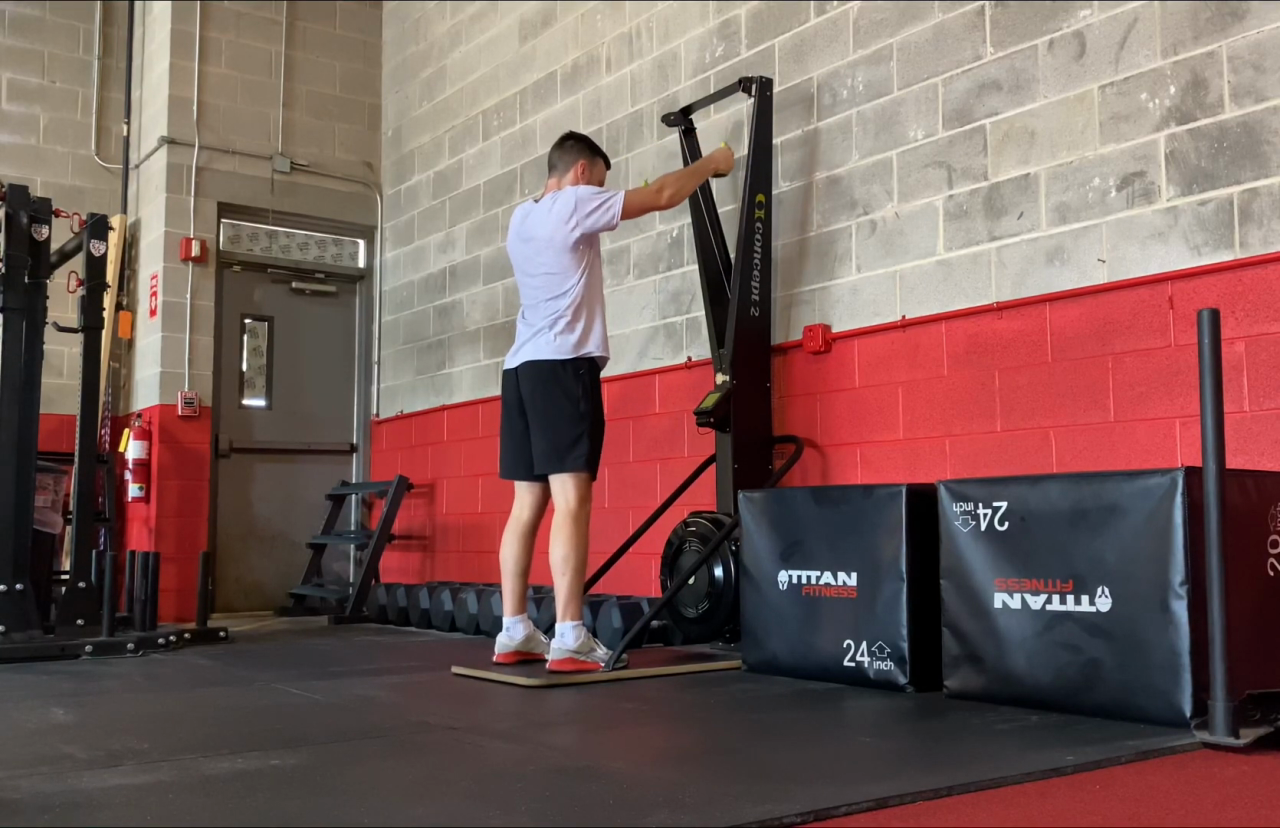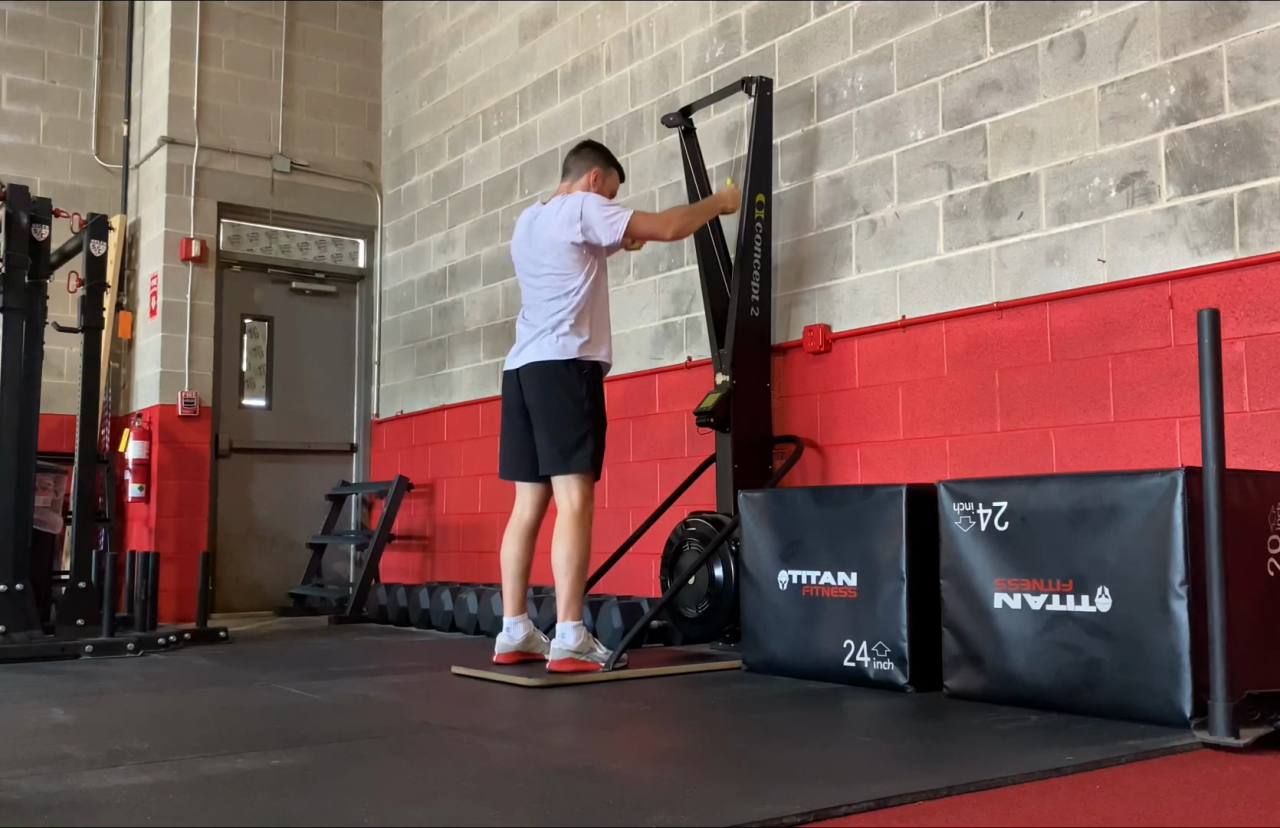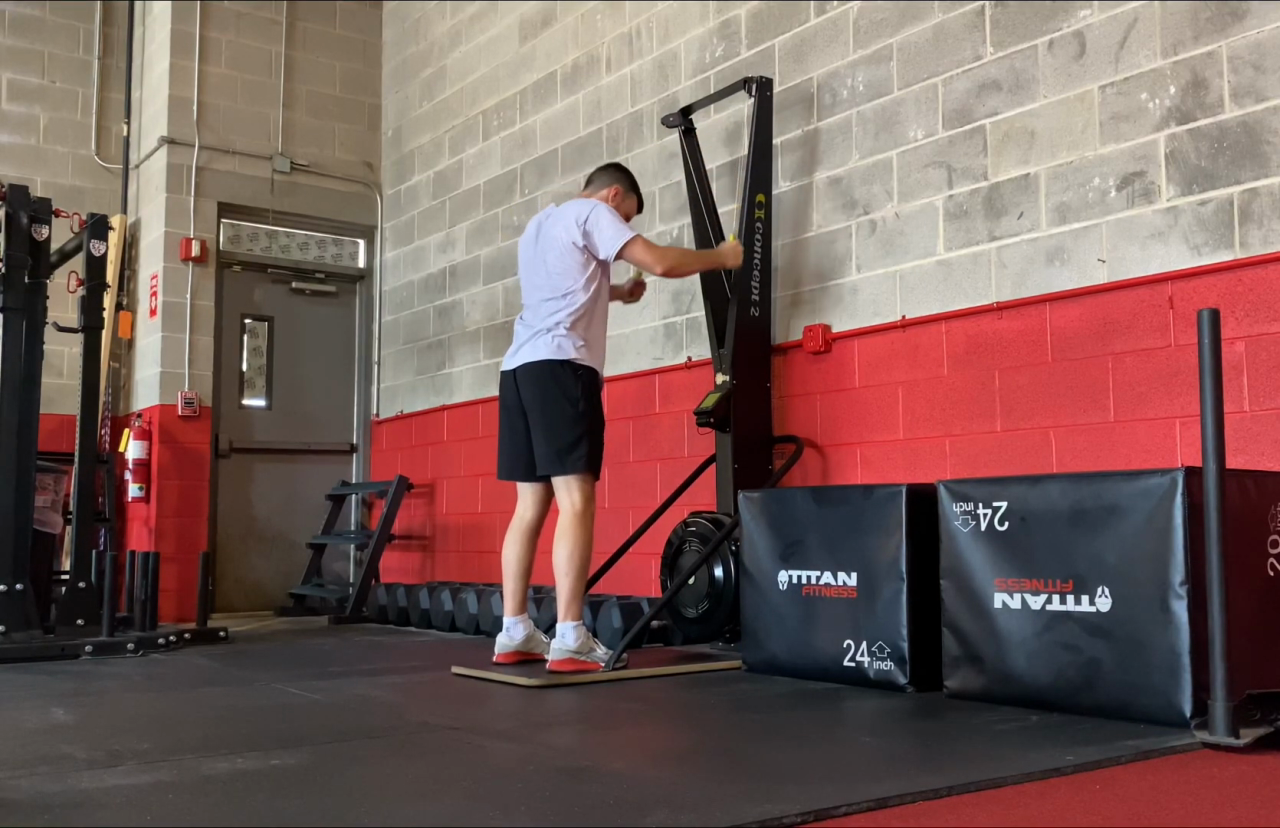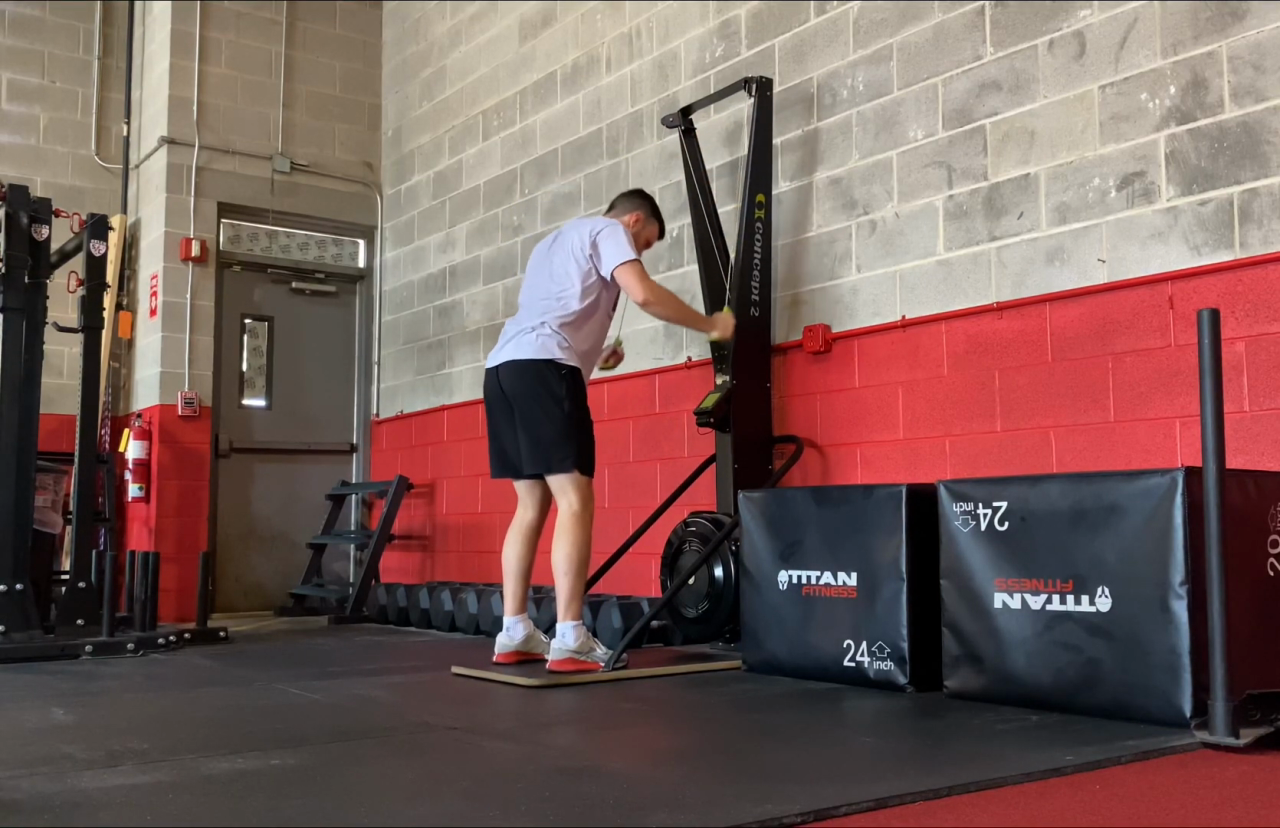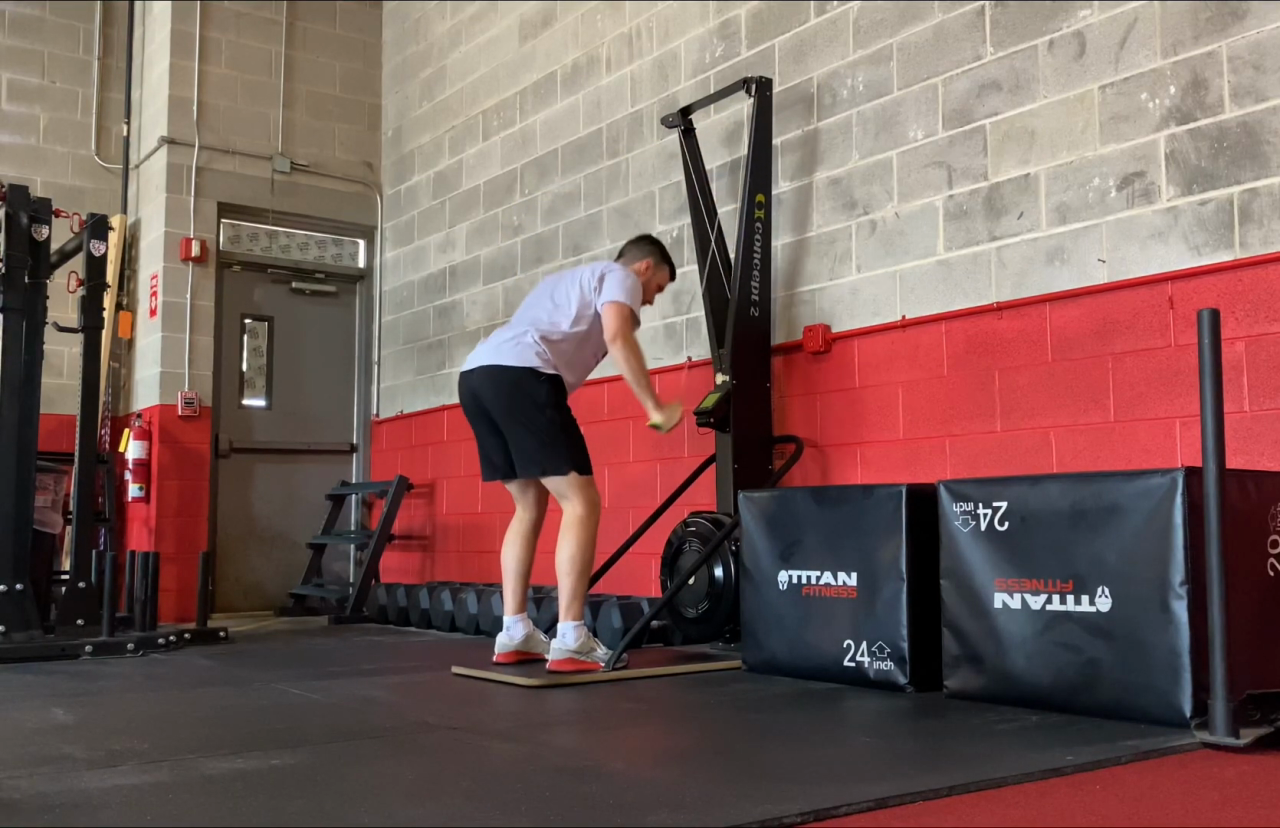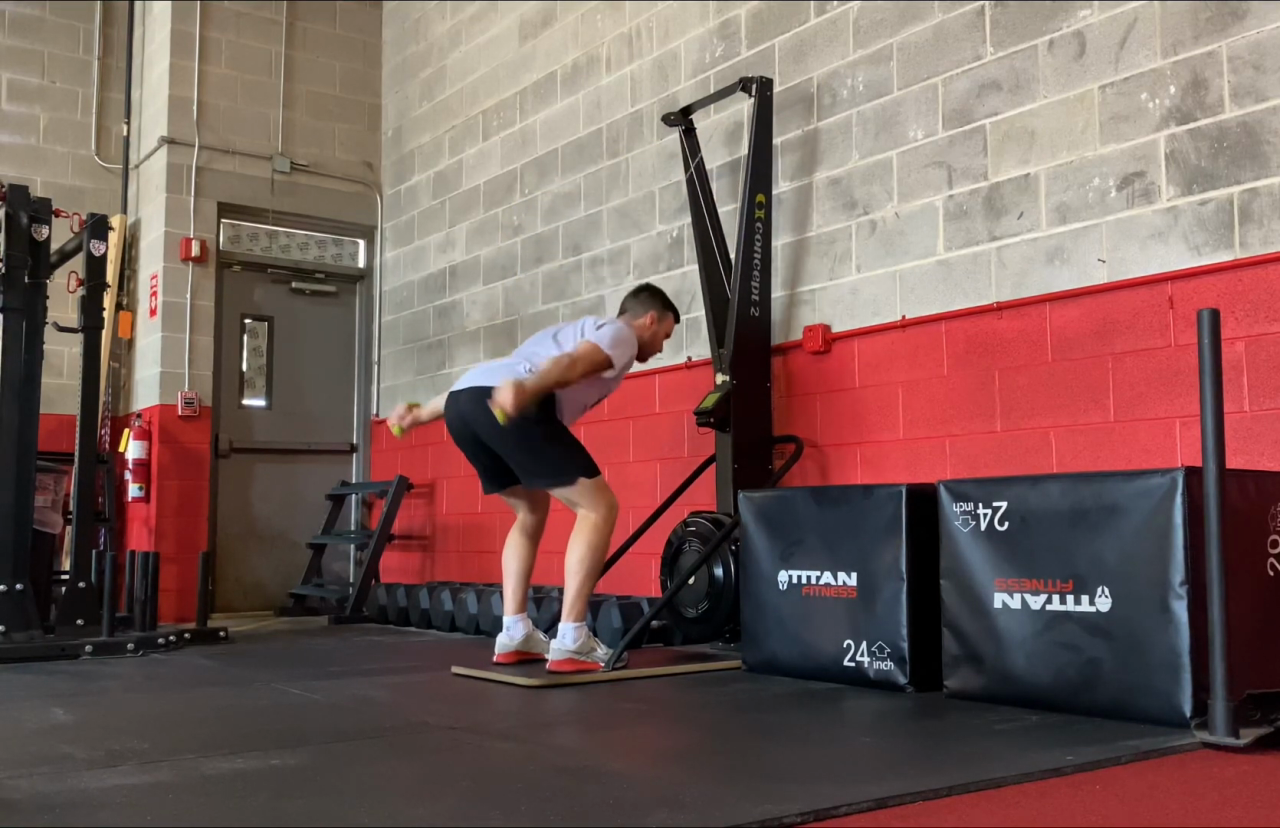
dt=0.3s
person 1, frame 1
left shoulder: (523, 216)
right shoulder: (575, 203)
right elbow: (664, 195)
left wrist: (618, 200)
right wrist: (712, 162)
left hip: (522, 367)
right hip: (562, 364)
left knee: (528, 503)
right knee: (571, 499)
left ankle: (514, 632)
right ankle: (569, 639)
person 1, frame 2
left shoulder: (529, 220)
right shoulder: (581, 208)
right elbow: (667, 228)
left wrist: (615, 245)
right wrist: (718, 202)
left hip: (522, 367)
right hip: (563, 364)
left knee: (529, 504)
right knee: (574, 500)
left ankle: (515, 632)
right ankle: (570, 640)
person 1, frame 3
left shoulder: (539, 224)
right shoulder: (590, 214)
right elbow: (661, 262)
left wrist: (616, 292)
right wrist: (720, 257)
left hip: (519, 367)
right hip: (560, 366)
left knee: (531, 504)
right knee: (576, 500)
left ankle: (515, 632)
right ankle: (569, 640)
person 1, frame 4
left shoulder: (561, 237)
right shoulder: (609, 230)
right elbow: (645, 294)
left wrist: (593, 354)
right wrist: (708, 324)
left hip: (502, 365)
right hip: (541, 365)
left knee: (533, 503)
right knee: (575, 500)
left ankle: (514, 633)
right ankle: (570, 640)
person 1, frame 5
left shoulder: (576, 277)
right shoulder: (618, 275)
right elbow: (617, 337)
left wrist: (554, 412)
right wrist: (655, 406)
left hip: (477, 373)
right hip: (518, 375)
left knee: (530, 504)
right knee: (580, 502)
left ankle: (515, 632)
right ankle: (572, 641)
person 1, frame 6
left shoulder: (589, 329)
right shoulder: (623, 335)
right elbow: (573, 364)
left wrist: (423, 414)
right wrist: (522, 392)
left hip: (460, 402)
right hip: (501, 403)
left knee: (533, 509)
right knee: (597, 508)
left ankle: (515, 634)
right ankle: (572, 642)
